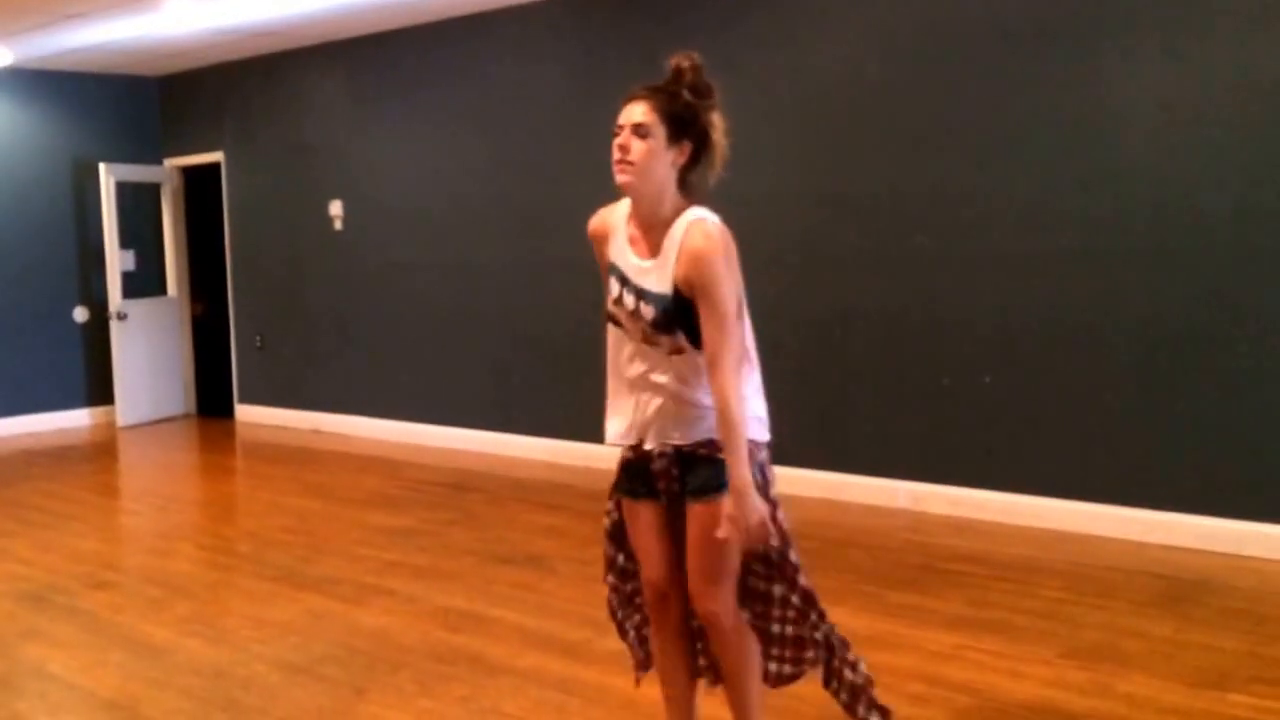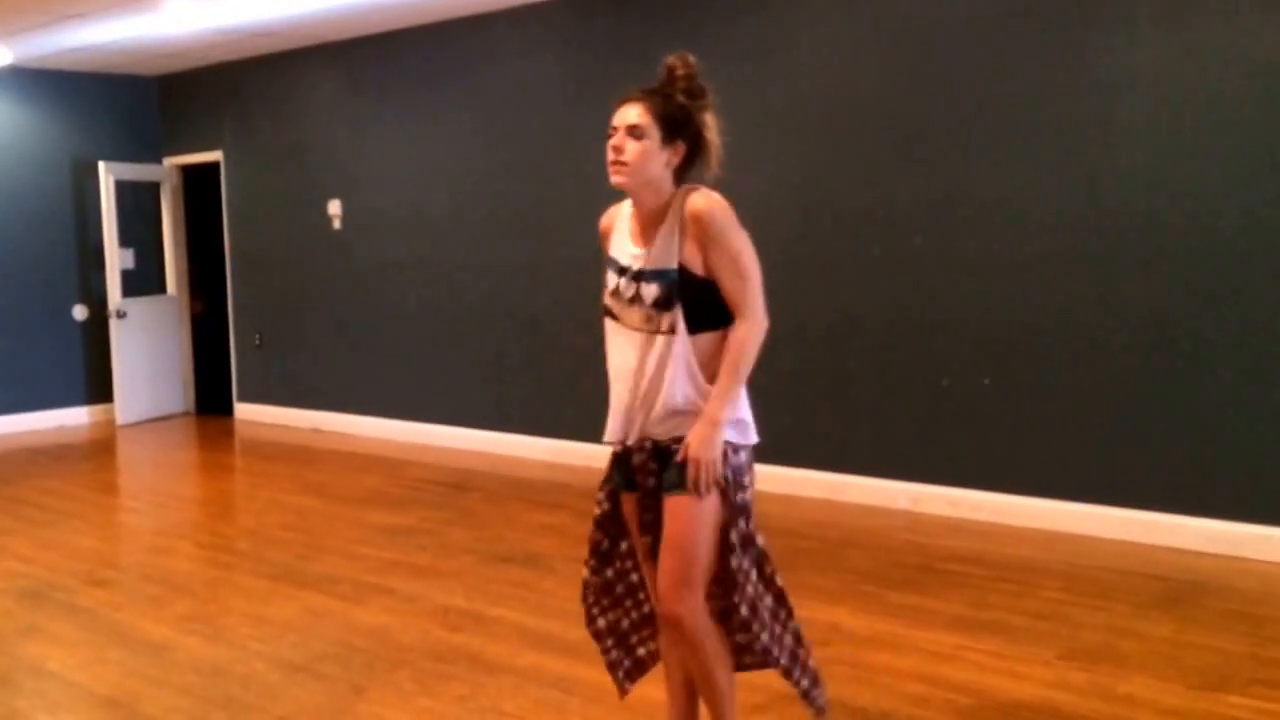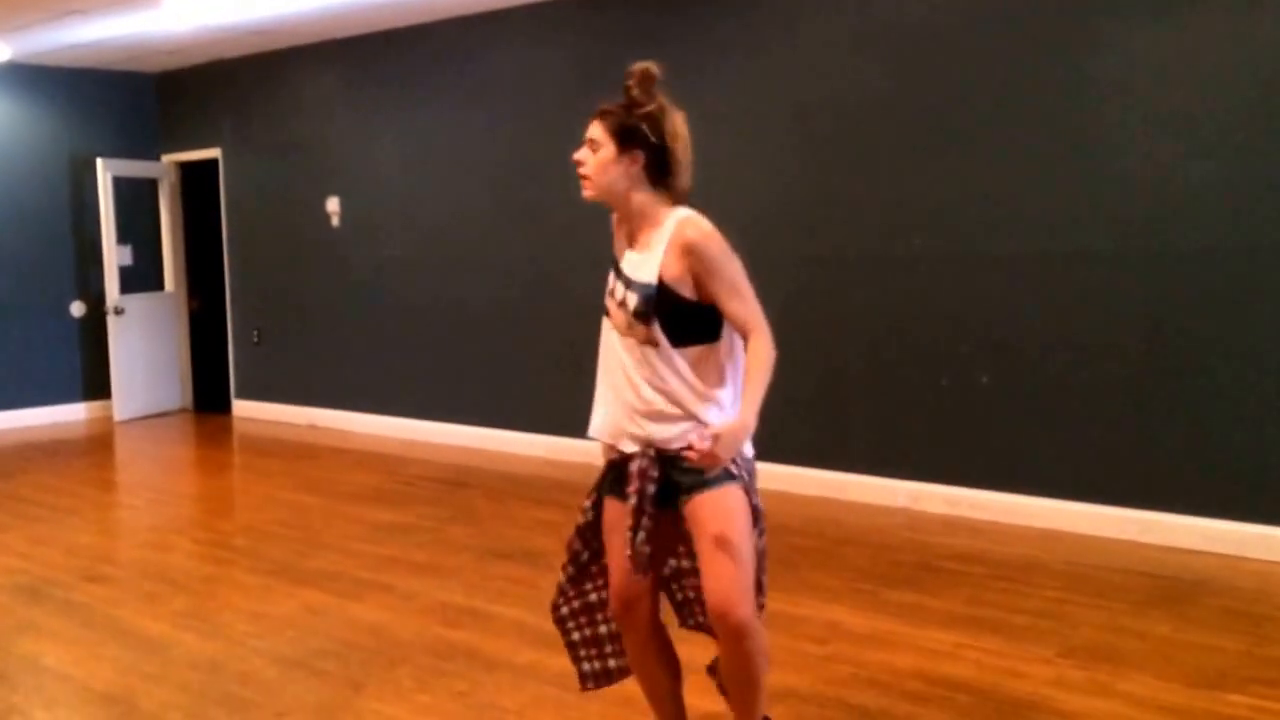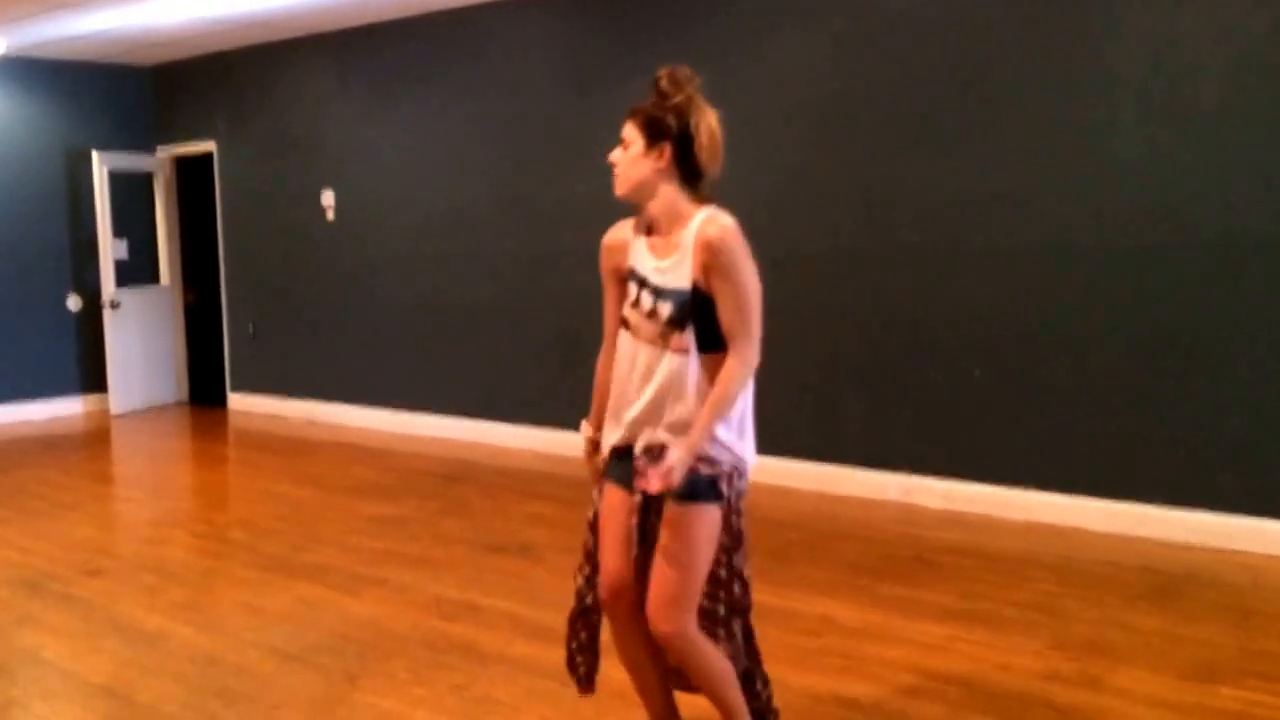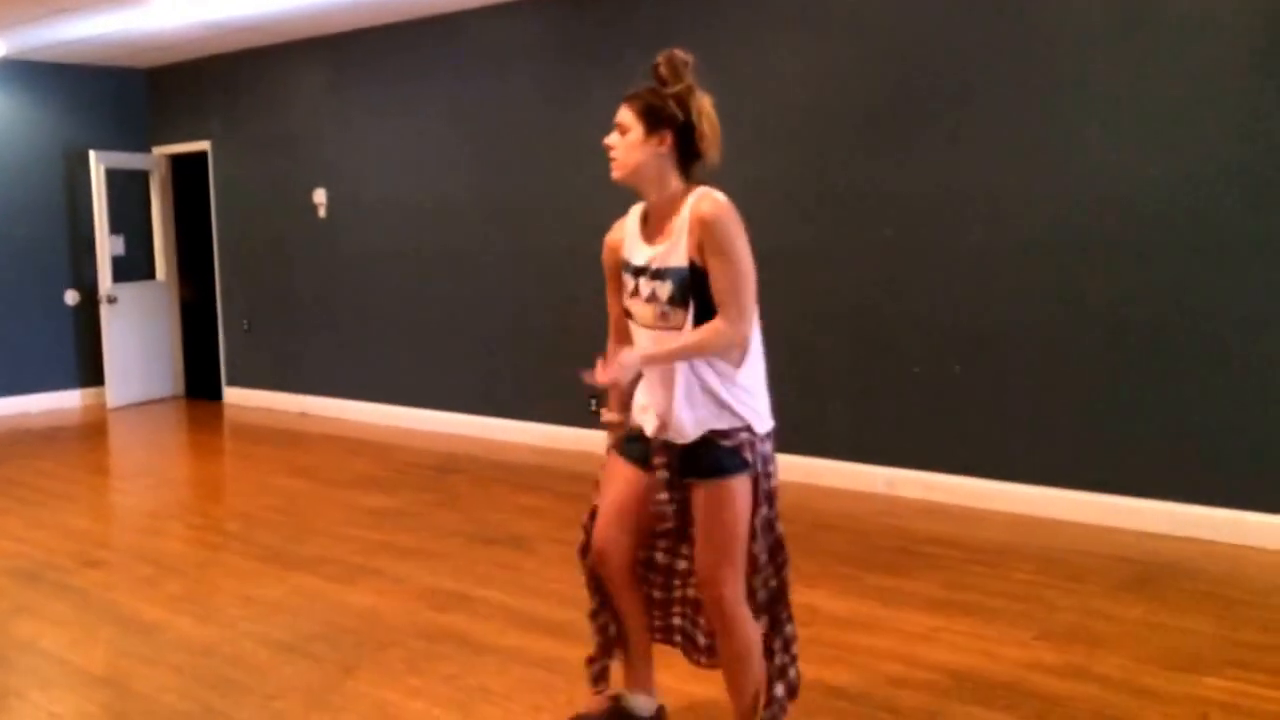
dt=0.3s
person 1, frame 1
left shoulder: (703, 241)
right shoulder: (605, 227)
left elbow: (726, 366)
left wrist: (742, 485)
left hip: (714, 442)
right hip: (643, 443)
left knee: (714, 603)
right knee: (655, 597)
person 1, frame 2
left shoulder: (704, 213)
right shoulder: (613, 224)
left elbow: (754, 318)
left wrist: (711, 418)
left hip: (703, 441)
right hip: (634, 440)
left knee: (685, 605)
right knee: (656, 600)
person 1, frame 3
left shoulder: (690, 235)
right shoulder: (622, 226)
left elbow: (758, 334)
left wrist: (742, 422)
left hip: (703, 448)
right hip: (631, 448)
left knee: (731, 609)
right knee: (624, 603)
person 1, frame 4
left shoulder: (716, 236)
right shoulder: (618, 243)
left elbow: (745, 351)
left wrist: (684, 444)
right wrist: (596, 427)
left hip: (705, 454)
right hip: (632, 446)
left knee: (670, 621)
right knee: (613, 594)
person 1, frame 5
left shoulder: (709, 214)
right shoulder: (619, 237)
left elbow: (736, 330)
left wrist: (647, 359)
right wrist: (618, 410)
left hip: (723, 426)
right hip: (650, 425)
left knee: (719, 590)
right knee: (611, 550)
